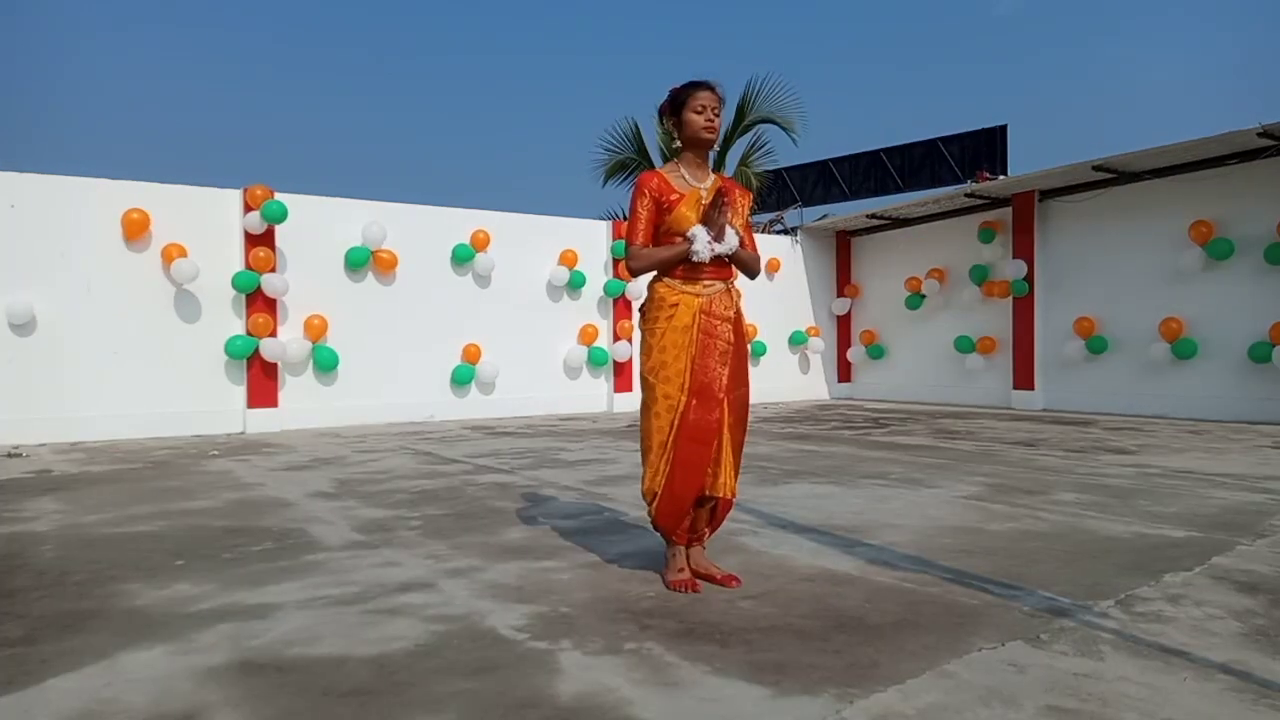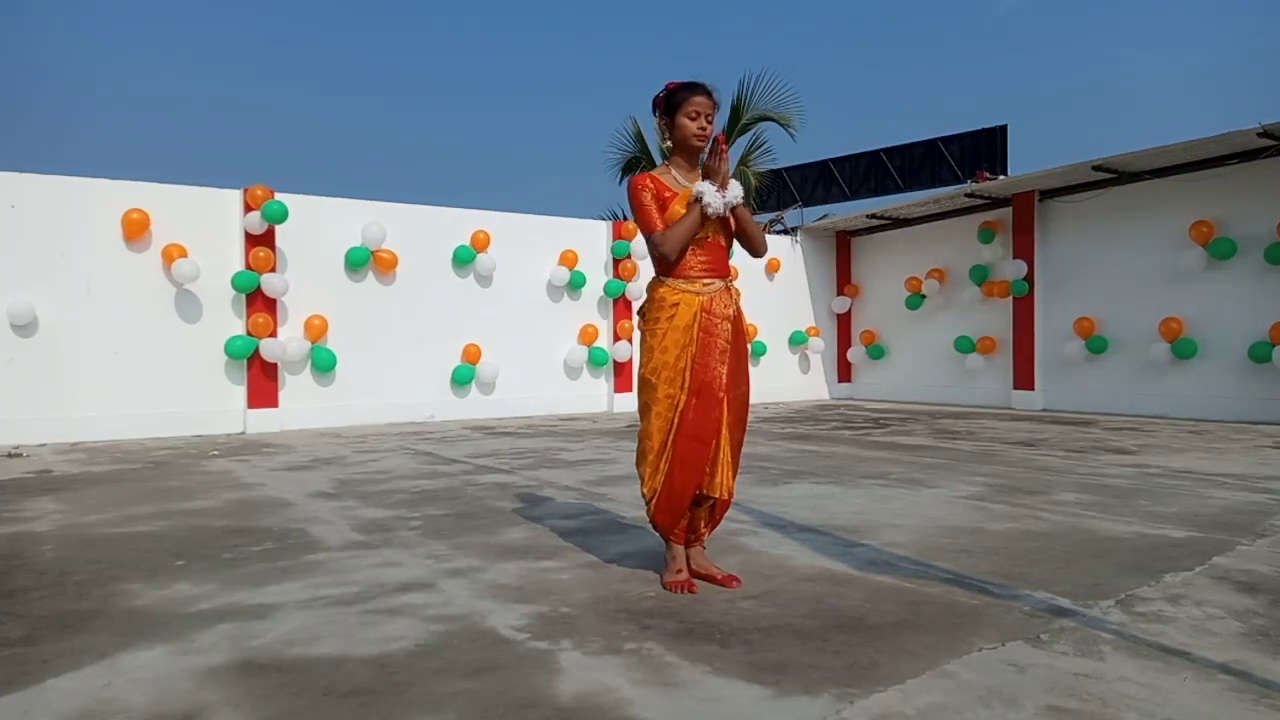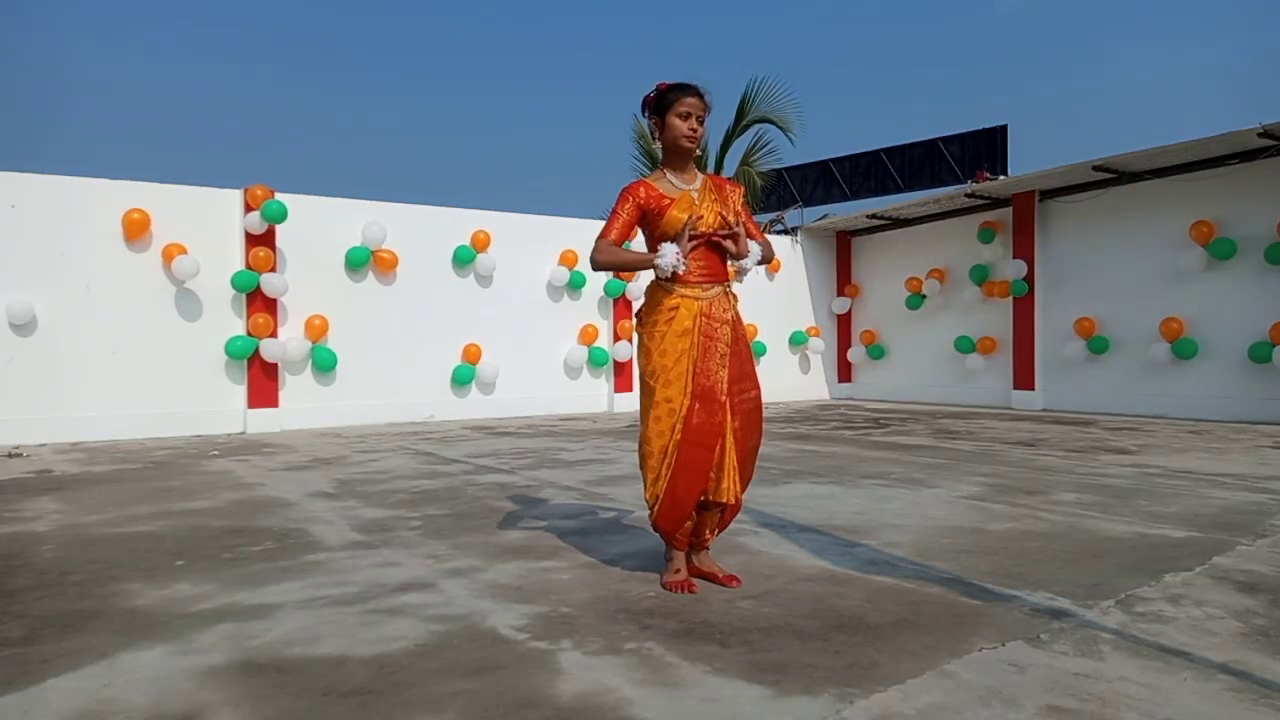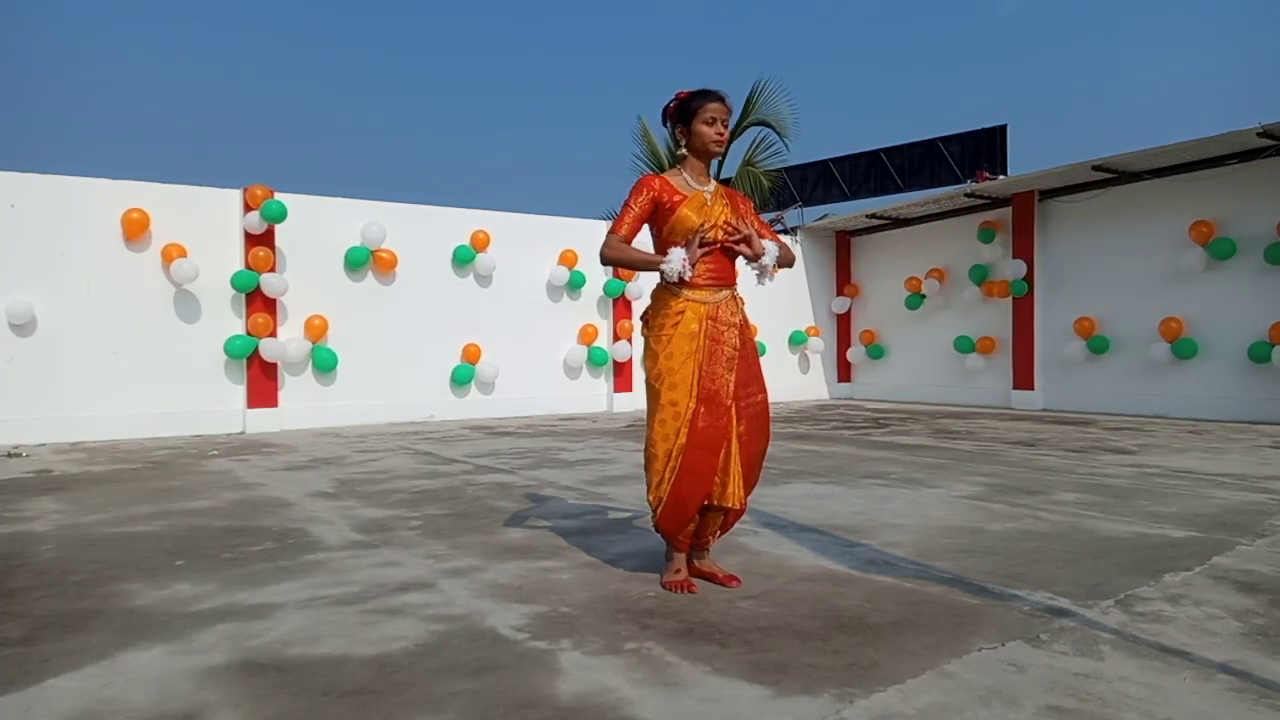
dt=1s
person 1, frame 1
left shoulder: (733, 192)
right shoulder: (653, 184)
left elbow: (753, 266)
right elbow: (635, 261)
left wrist: (725, 238)
right wrist: (698, 238)
left hip: (724, 320)
right hip: (674, 317)
left knee: (717, 429)
right knee: (677, 429)
left ankle: (697, 546)
right ankle: (675, 550)
person 1, frame 2
left shoulder: (725, 184)
right shoulder: (648, 184)
left elbow: (758, 246)
right elbow: (666, 248)
left wrist: (727, 191)
right wrist: (706, 193)
left hip: (722, 317)
right hip: (673, 316)
left knee: (717, 427)
right knee: (675, 426)
left ankle: (698, 546)
right ankle: (674, 551)
person 1, frame 3
left shoulder: (725, 189)
right shoulder: (642, 192)
left elbow: (766, 248)
right elbow: (601, 255)
left wrist: (743, 250)
right wrist: (668, 256)
left hip: (722, 319)
right hip: (671, 319)
left knee: (726, 429)
right knee: (676, 430)
left ankle: (701, 547)
right ankle: (674, 552)
person 1, frame 4
left shoulder: (734, 200)
right shoulder: (655, 187)
left elbow: (788, 255)
right elbow: (610, 250)
left wrist: (760, 251)
right wrist: (676, 260)
left hip: (728, 324)
right hip: (678, 322)
left knee: (730, 433)
right knee: (681, 433)
left ankle: (702, 549)
right ankle: (676, 553)
